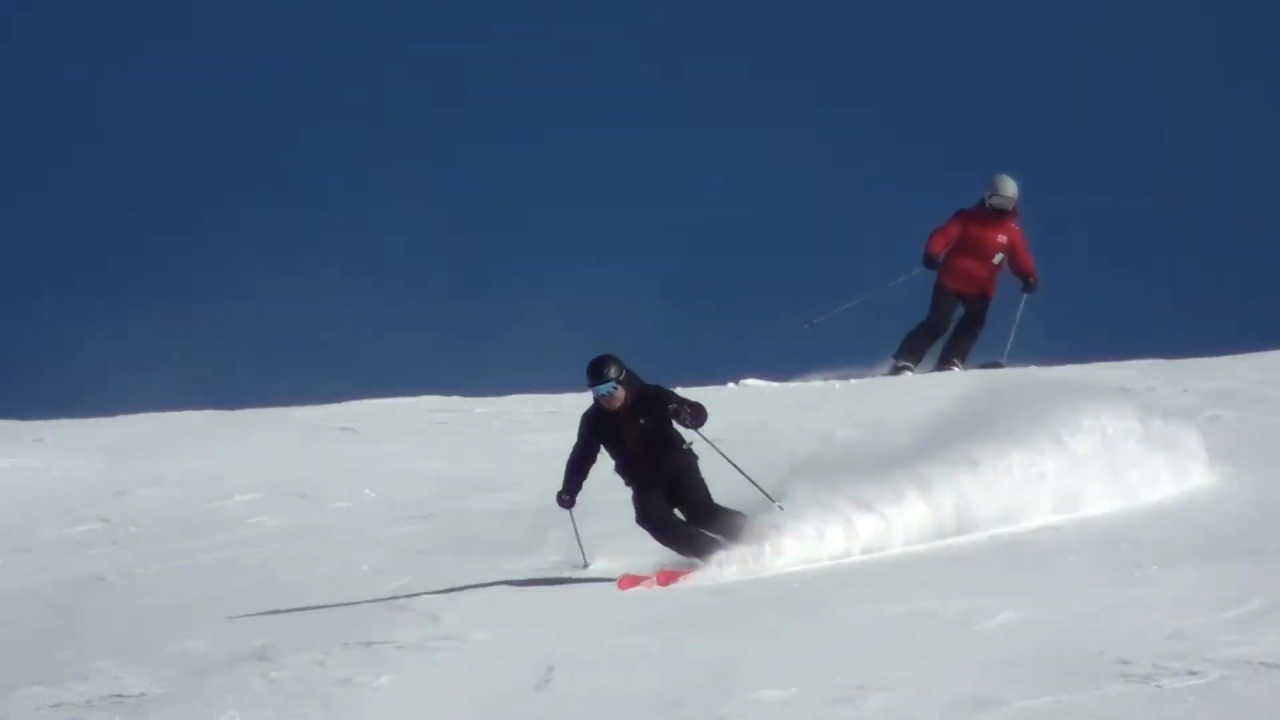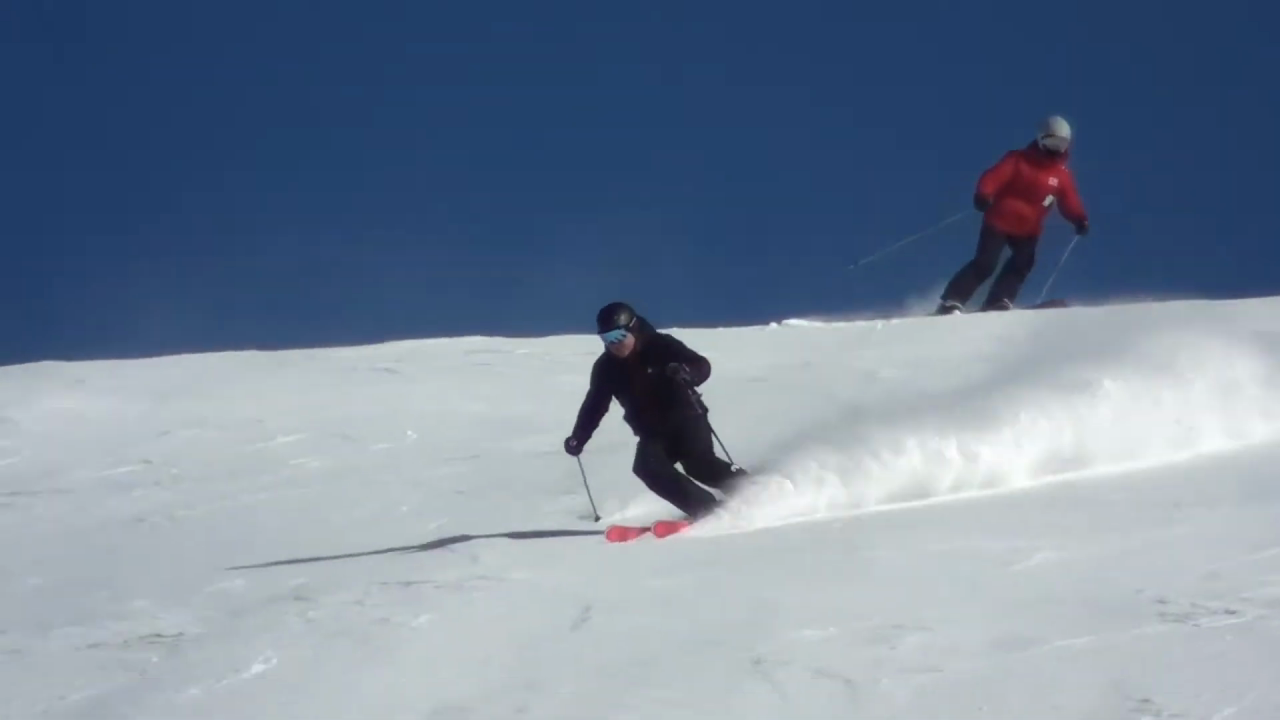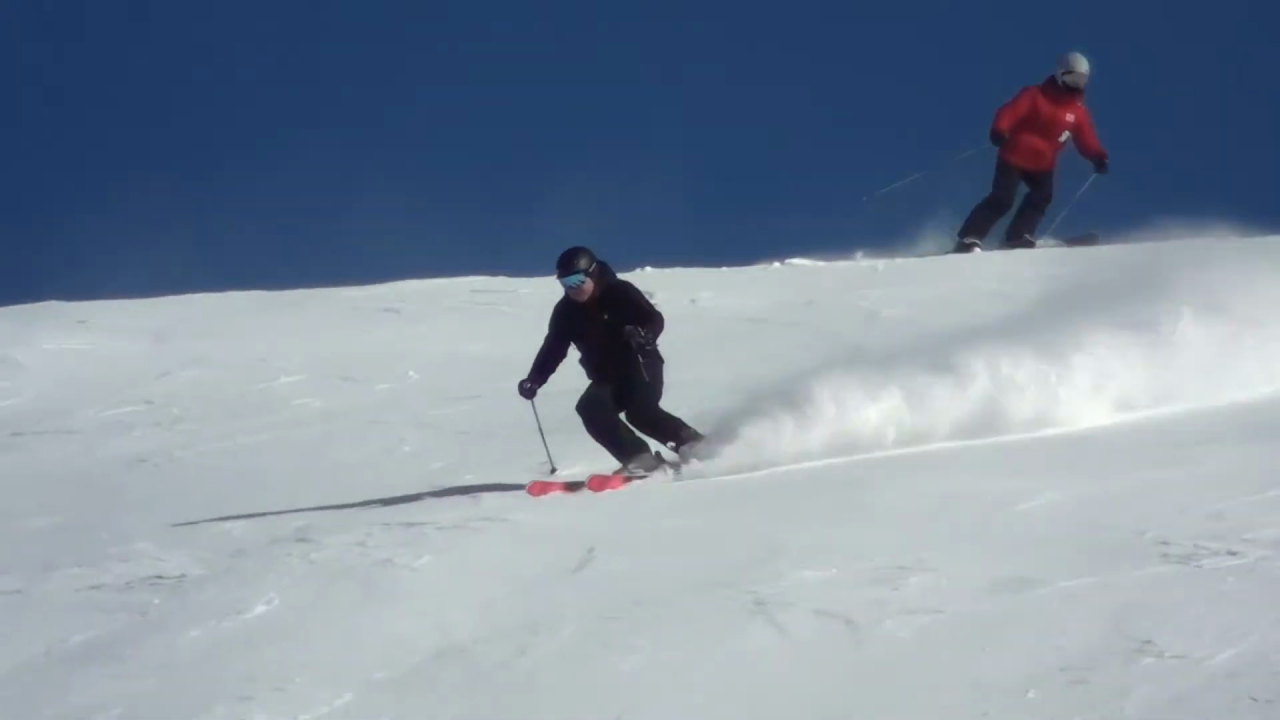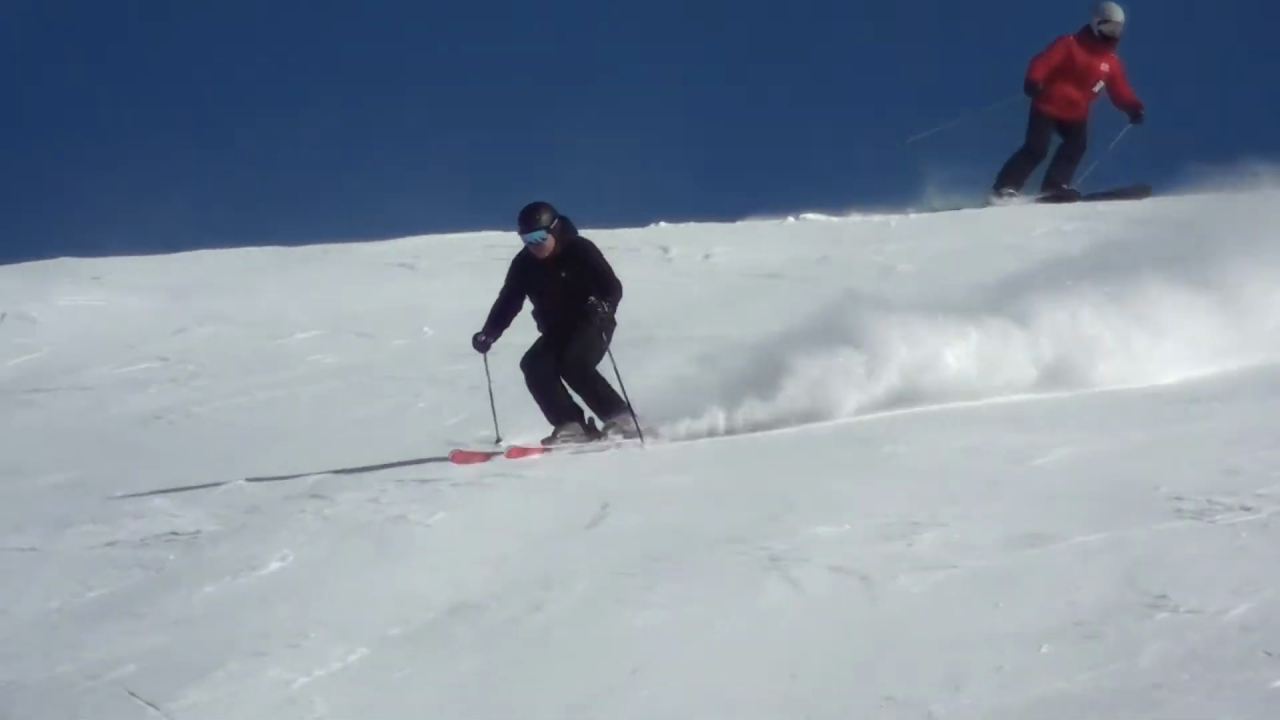
dt=0.1s
person 1, frame 1
left shoulder: (650, 396)
right shoulder: (594, 420)
left elbow: (697, 413)
right elbow: (582, 456)
left wrist: (686, 414)
right wrist: (569, 490)
left hip: (677, 466)
right hip: (646, 483)
left knee: (700, 511)
right knee: (651, 518)
right ankle: (718, 553)
person 1, frame 2
left shoulder: (662, 345)
right shoulder: (606, 367)
left elbow: (702, 367)
right elbow: (595, 403)
left wrist: (687, 373)
right wrist: (579, 435)
left hip: (686, 417)
right hip: (653, 431)
left knee: (698, 463)
right knee: (646, 468)
right ankle: (705, 506)
person 1, frame 3
left shoulder: (620, 292)
right shoulder: (565, 311)
left elbow: (655, 321)
right elbow: (553, 348)
left wrist: (641, 334)
right wrist: (534, 379)
left hip: (641, 366)
right hip: (605, 378)
left knee: (641, 411)
right knee: (589, 410)
left ankle: (694, 445)
right ankle: (640, 458)
person 1, frame 4
left shoulder: (581, 250)
right shoulder: (524, 264)
left elbow: (614, 287)
right elbow: (509, 301)
left wrist: (603, 305)
right wrist: (488, 333)
left hip: (592, 324)
right hip: (556, 332)
left knee: (575, 365)
right knee: (534, 367)
left ankle: (620, 417)
right ankle: (572, 425)
person 2, frame 1
left shoulder: (1013, 233)
right shoulder: (966, 218)
left elbow: (1021, 260)
right elbow: (942, 235)
left wrist: (1029, 277)
right wrist: (932, 254)
left hip: (981, 288)
right hip: (951, 279)
left knee: (974, 323)
right knee: (937, 323)
left ankle: (948, 363)
right ankle: (902, 363)
person 2, frame 2
left shoulder: (1062, 175)
right shoulder: (1018, 159)
left elbow: (1071, 203)
right elbow: (994, 176)
left wrist: (1080, 218)
right wrist: (983, 195)
left hip: (1028, 229)
right hip: (999, 220)
left knee: (1023, 264)
right knee: (985, 263)
left ankle: (998, 303)
right ankle: (951, 303)
person 2, frame 3
left shoulder: (1079, 112)
right shoulder: (1035, 95)
left elbow: (1087, 140)
right elbow: (1010, 113)
left wrist: (1099, 156)
right wrist: (999, 131)
left hip: (1042, 164)
right hip: (1014, 156)
left knee: (1042, 196)
right knee: (1002, 199)
left ankle: (1017, 238)
right ankle: (968, 240)
person 2, frame 4
left shoulder: (1112, 62)
right shoulder: (1070, 43)
left elbow: (1121, 91)
right elbow: (1044, 61)
left wrist: (1134, 107)
right wrist: (1033, 81)
left hip: (1075, 114)
right hip: (1048, 105)
left knee: (1076, 146)
right knee: (1036, 148)
left ankle: (1055, 188)
right ankle: (1005, 189)
